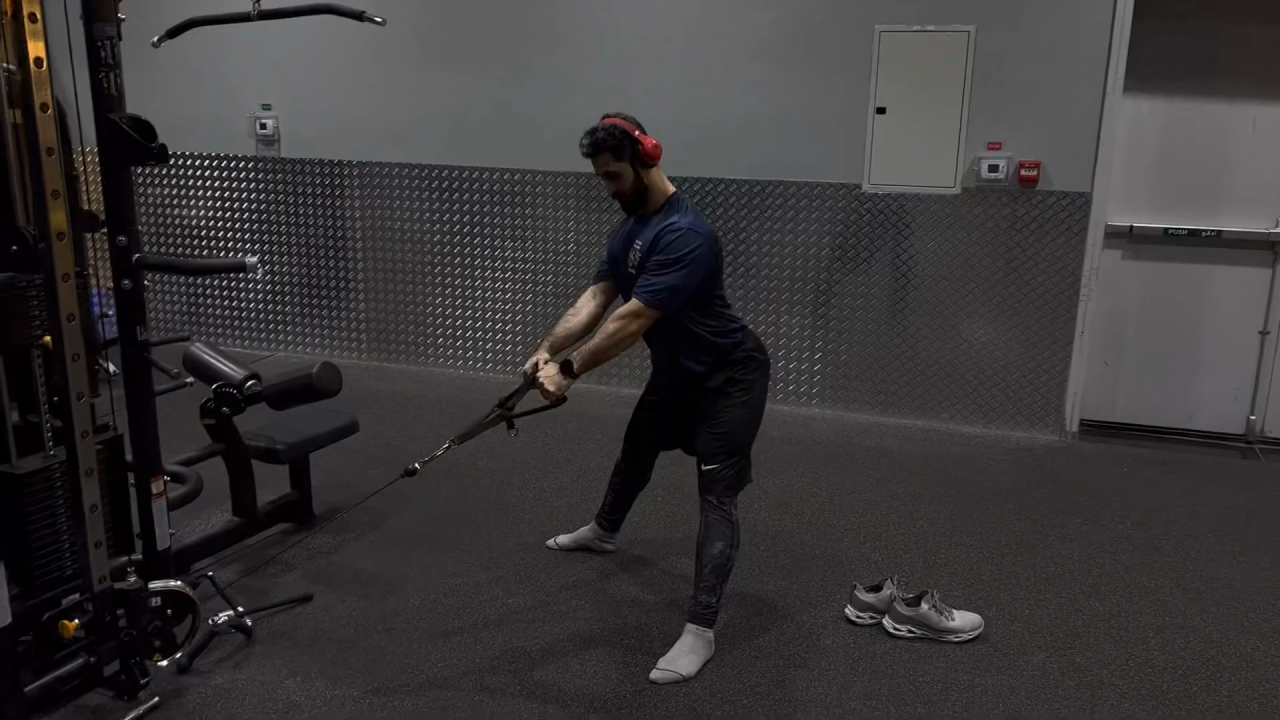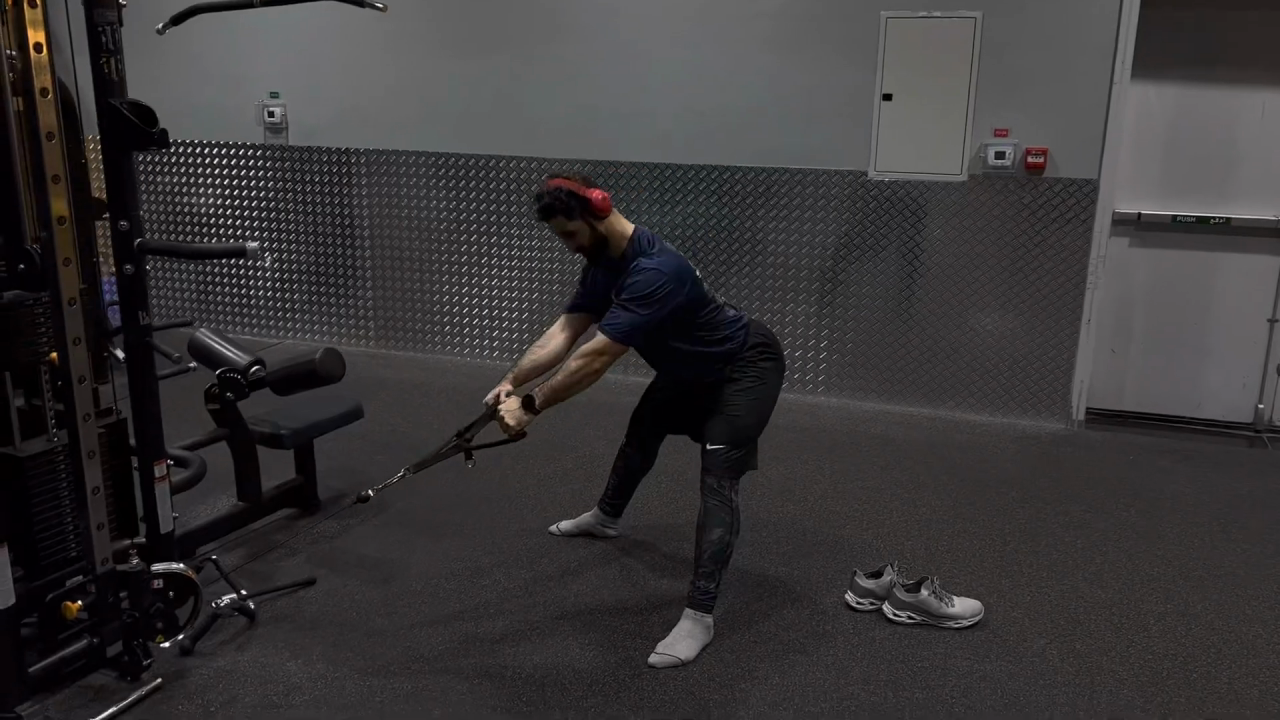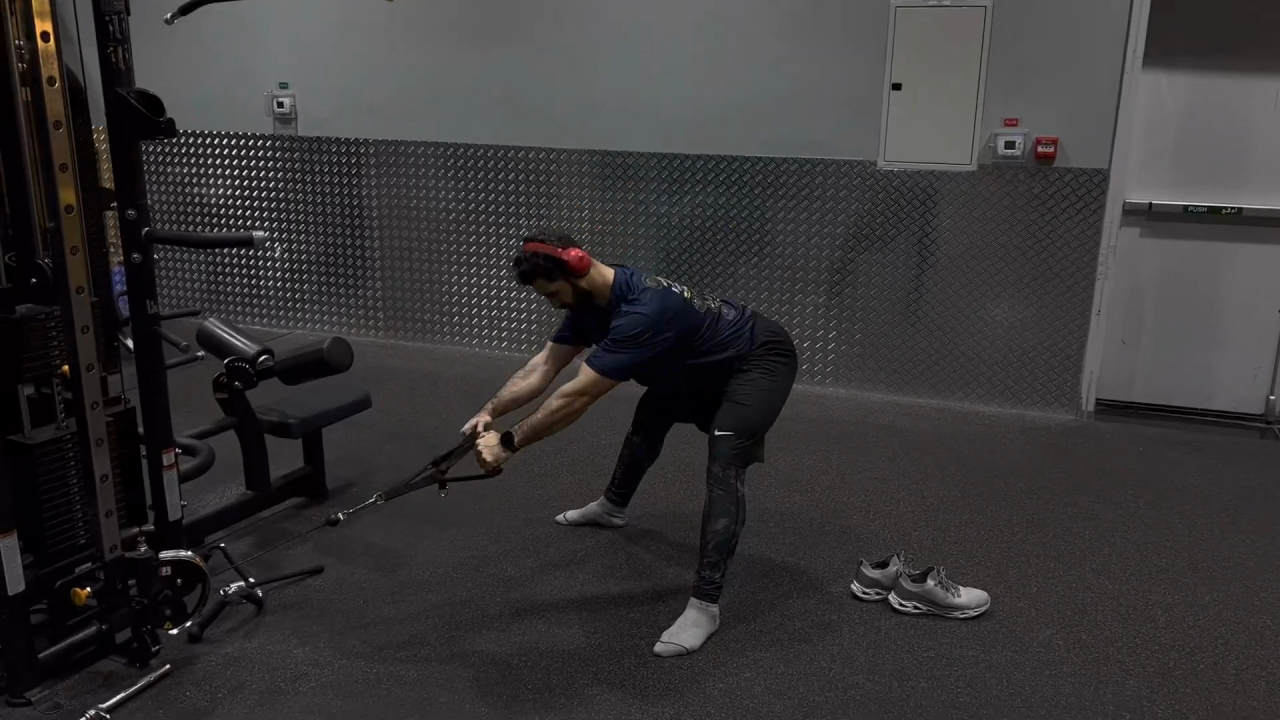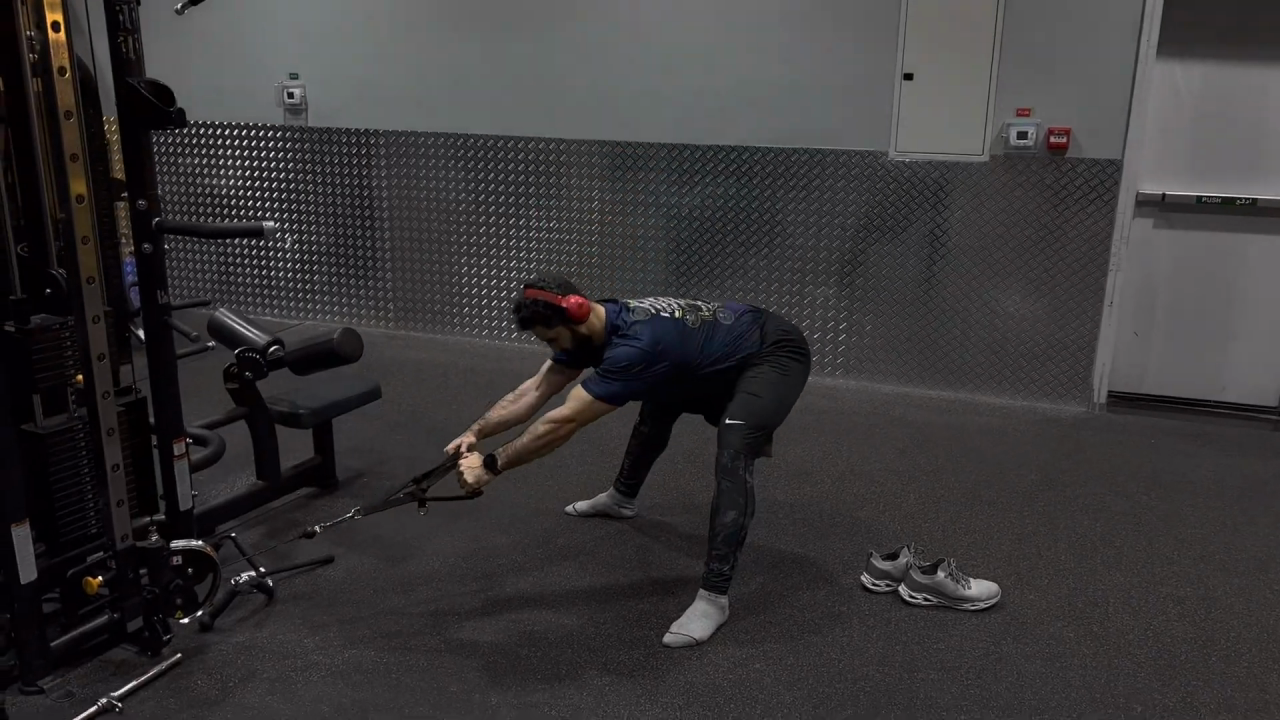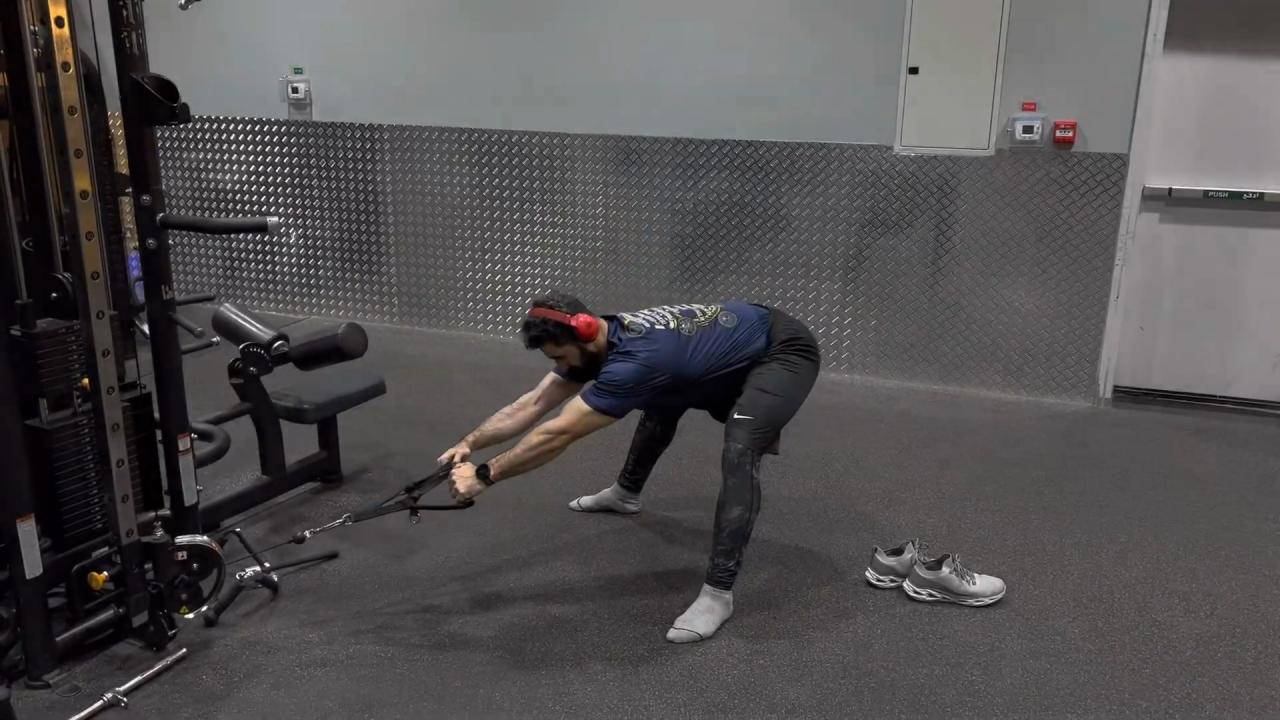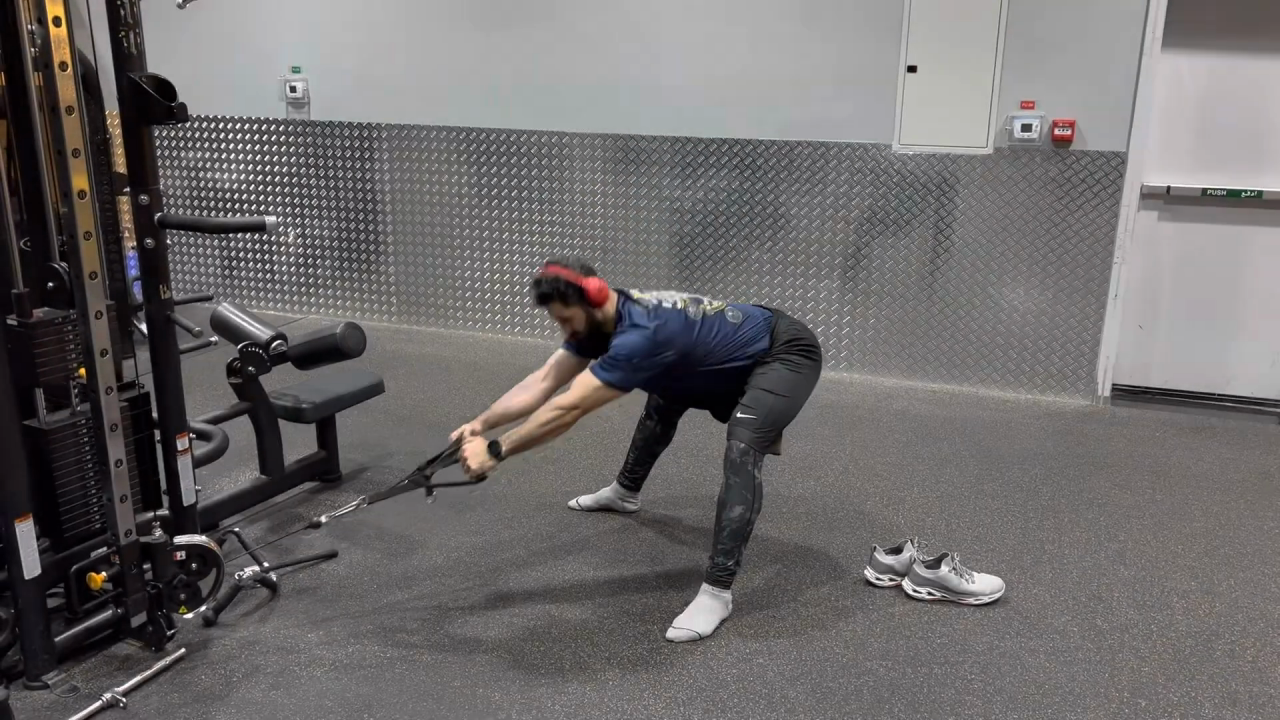
dt=0.4s
person 1, frame 1
left shoulder: (684, 234)
right shoulder: (629, 229)
left elbow: (633, 322)
right elbow: (595, 301)
left wrist: (570, 370)
right wrist: (548, 350)
left hip: (727, 378)
right hip: (675, 372)
left knee: (716, 494)
right knee: (635, 454)
left ankle: (700, 631)
right ankle: (604, 531)
person 1, frame 2
left shoulder: (653, 272)
right shoulder: (602, 266)
left elbow: (597, 357)
right elbow: (563, 332)
left wrist: (531, 405)
right wrist: (512, 381)
left hip: (745, 367)
right hip: (689, 369)
left knee: (716, 481)
right knee: (641, 433)
left ankle: (699, 616)
right ankle: (606, 517)
person 1, frame 3
left shoulder: (642, 312)
right shoulder: (590, 301)
left elbow: (578, 396)
right elbow: (544, 365)
left wrist: (510, 442)
right wrist: (490, 412)
left hip: (760, 360)
left knee: (723, 470)
right knee: (648, 419)
left ankle: (705, 605)
right ankle: (613, 506)
person 1, frame 4
left shoulder: (636, 345)
right shoulder: (592, 327)
left elbow: (564, 422)
right elbow: (535, 390)
left wrist: (492, 464)
right wrist: (476, 432)
left hip: (774, 354)
right hip: (726, 355)
left knee: (732, 458)
right knee: (656, 405)
left ankle: (713, 598)
right ankle: (623, 497)
person 1, frame 5
left shoulder: (635, 361)
right shoulder: (603, 338)
left elbow: (557, 434)
right elbow: (534, 402)
left wrist: (484, 475)
right wrist: (469, 442)
left hip: (783, 352)
right hip: (742, 346)
left knee: (739, 452)
right knee: (660, 400)
left ankle: (718, 594)
right ankle: (626, 493)
person 1, frame 6
left shoulder: (643, 335)
right shoulder: (604, 318)
left elbow: (569, 408)
right elbow: (544, 380)
left wrist: (495, 451)
right wrist: (480, 423)
left hip: (786, 355)
right hip: (741, 353)
left knee: (741, 453)
right knee: (662, 401)
left ankle: (717, 591)
right ankle: (626, 492)
